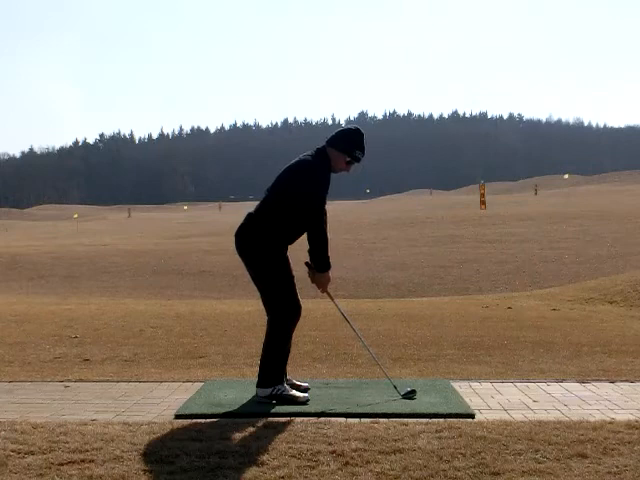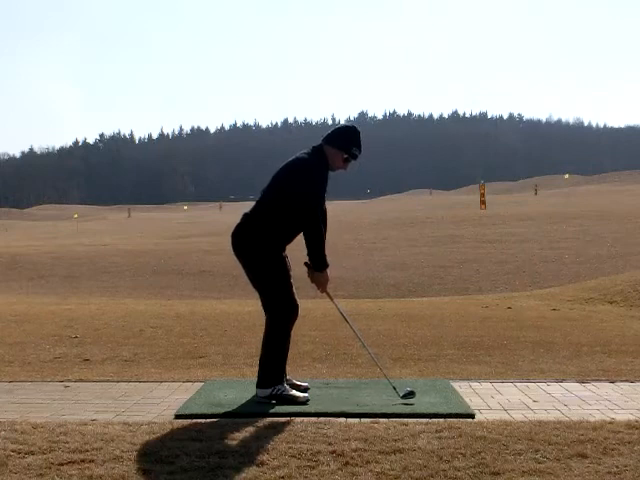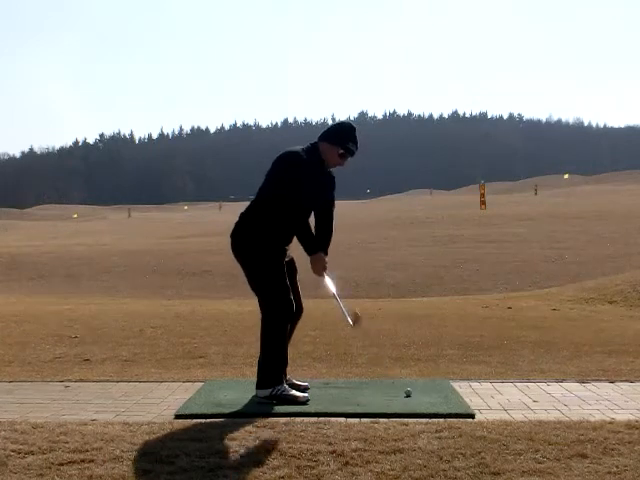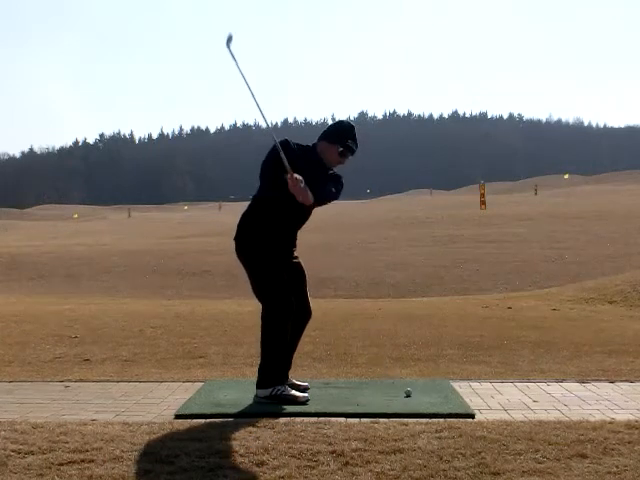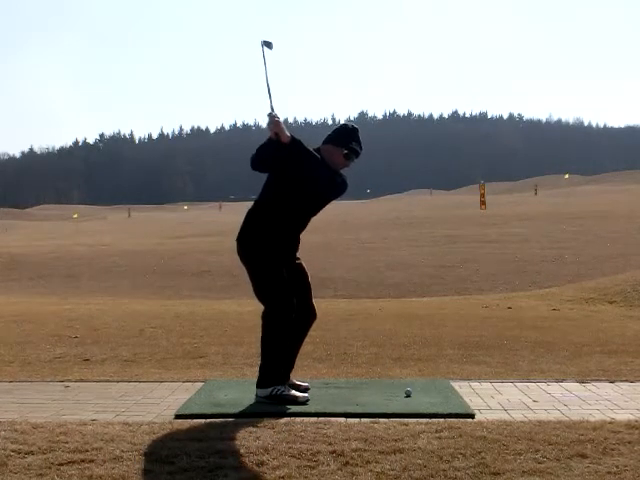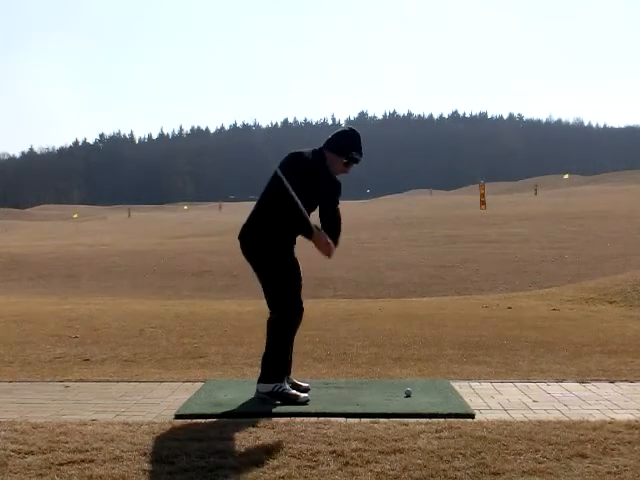
dt=0.7s
person 1, frame 1
left shoulder: (314, 168)
right shoulder: (313, 170)
left elbow: (314, 220)
right elbow: (315, 222)
left wrist: (317, 264)
right wrist: (322, 267)
left hip: (265, 242)
right hip: (260, 243)
left knee: (285, 310)
right knee: (286, 310)
left ankle: (277, 377)
right ankle: (269, 385)
person 1, frame 2
left shoulder: (313, 168)
right shoulder: (309, 168)
left elbow: (316, 219)
right elbow: (312, 222)
left wrist: (315, 263)
right wrist: (320, 266)
left hip: (264, 242)
right hip: (256, 242)
left knee: (284, 309)
right knee: (284, 309)
left ankle: (277, 376)
right ankle: (269, 384)
person 1, frame 3
left shoulder: (325, 178)
right shoulder: (293, 160)
left elbow: (325, 218)
right elbow: (291, 210)
left wrist: (321, 252)
right wrist: (313, 251)
left hip: (275, 244)
right hip: (252, 240)
left knee: (293, 308)
right knee: (279, 307)
left ankle: (278, 375)
right ankle: (268, 384)
person 1, frame 4
left shoulder: (332, 178)
right shoulder: (287, 151)
left elbow: (326, 195)
right elbow: (266, 177)
left wrist: (310, 196)
right wrist: (289, 185)
left hip: (284, 244)
right hip: (255, 240)
left knee: (300, 310)
right knee: (279, 306)
left ankle: (279, 375)
right ankle: (268, 384)
person 1, frame 5
left shoulder: (337, 183)
right shoulder: (290, 156)
left elbow: (315, 171)
right elbow: (258, 163)
left wrist: (288, 139)
right wrist: (275, 139)
left hip: (286, 248)
right hip: (257, 242)
left knee: (305, 313)
right knee: (281, 307)
left ankle: (281, 376)
right ankle: (269, 384)
person 1, frame 6
left shoulder: (331, 185)
right shoulder: (300, 162)
left elbow: (332, 217)
right elbow: (282, 203)
left wrist: (329, 239)
right wrist: (314, 233)
left hip: (277, 241)
right hip: (263, 239)
left knee: (287, 307)
right knee: (290, 307)
left ankle: (280, 375)
right ankle: (270, 381)
